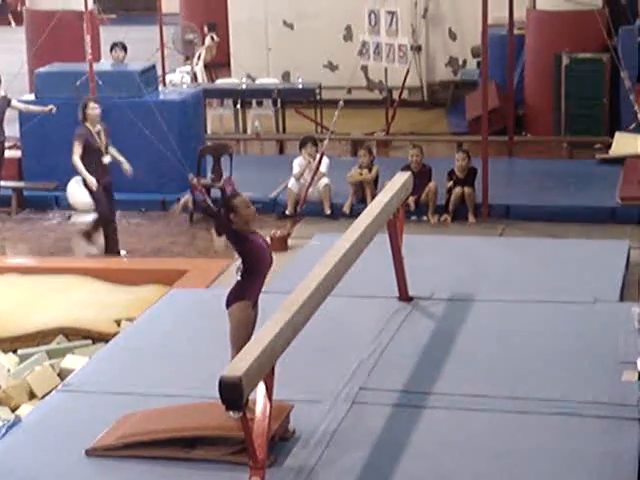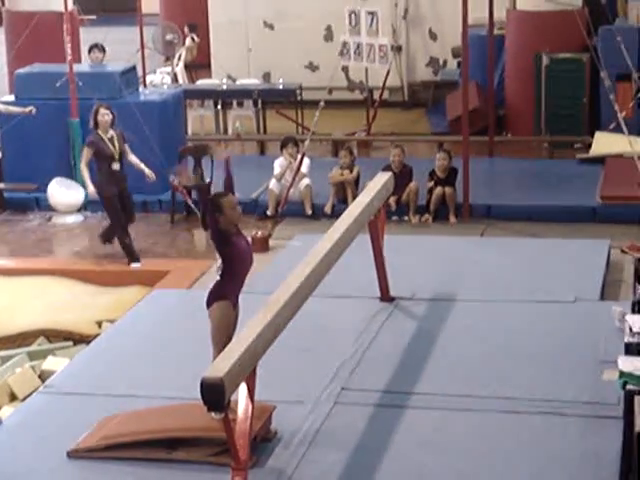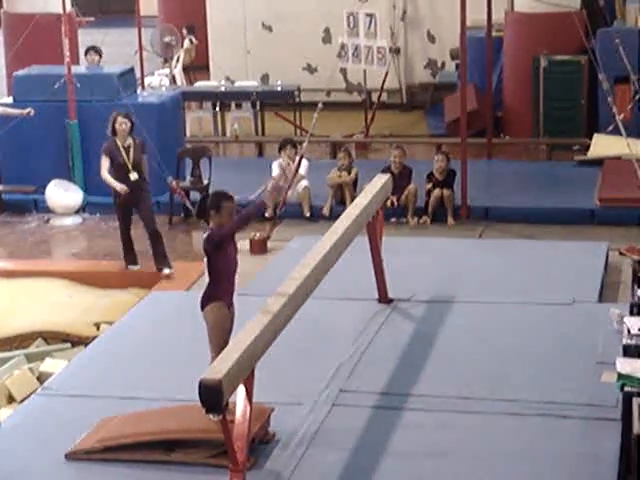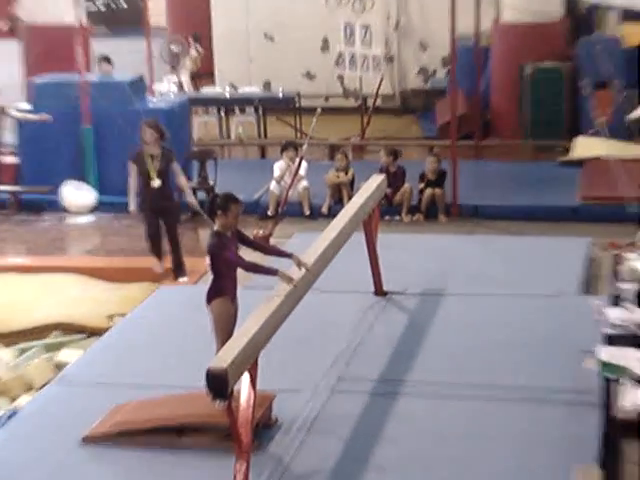
dt=0.3s
person 1, frame 1
left shoulder: (250, 230)
right shoulder: (238, 237)
left elbow: (233, 196)
right elbow: (217, 215)
left wrist: (228, 186)
left hip: (249, 298)
right hip: (241, 300)
right knee: (238, 355)
person 1, frame 2
left shoulder: (234, 230)
right shoulder: (221, 237)
left elbow: (228, 191)
right elbow: (209, 214)
left wrist: (226, 162)
left hip: (230, 296)
right hip: (221, 298)
left knee: (225, 350)
right knee: (220, 354)
person 1, frame 3
left shoulder: (227, 230)
right shoulder: (212, 238)
right elbow: (240, 223)
right wrist: (265, 200)
left hip: (226, 300)
right hip: (215, 302)
left knee: (222, 355)
right knee: (217, 357)
person 1, frame 4
left shoulder: (233, 234)
right shoulder: (216, 243)
left elbow: (261, 247)
right elbow: (244, 265)
left wrist: (291, 256)
right wrist: (277, 273)
left hip: (230, 294)
right hip: (219, 297)
right knee: (223, 347)
person 2, frame 1
left shoulder: (103, 129)
right shoulder: (82, 132)
right elbow: (76, 158)
left wrist: (123, 161)
right wrist: (87, 176)
left hip: (105, 177)
right hip: (93, 178)
left knee: (110, 212)
right knee: (105, 213)
left ankle: (112, 248)
right ankle: (88, 234)
person 2, frame 2
left shoulder: (119, 135)
right shoulder: (93, 140)
left elbow: (129, 155)
right elbow: (84, 164)
left wrist: (144, 168)
right wrist: (89, 184)
left hip: (121, 182)
right hip: (106, 185)
left knee: (129, 216)
right knee: (119, 223)
left ankle: (106, 236)
right ankle: (133, 257)
person 2, frame 3
left shoulder: (139, 144)
right shoulder: (109, 147)
right elbow: (103, 172)
left wrist: (146, 184)
right wrist: (115, 184)
left hip: (141, 192)
right hip: (122, 194)
left knee: (152, 228)
right knee: (125, 230)
left ankle: (163, 265)
right ankle: (130, 261)
person 2, frame 4
left shoulder: (167, 153)
right shoulder: (137, 155)
left elbow: (179, 175)
right elbow: (133, 179)
left wrist: (189, 195)
right wrist: (132, 201)
left hip: (167, 199)
right hip: (148, 202)
left knee: (173, 236)
right knee: (153, 234)
left ankle: (179, 271)
right ankle: (158, 257)
